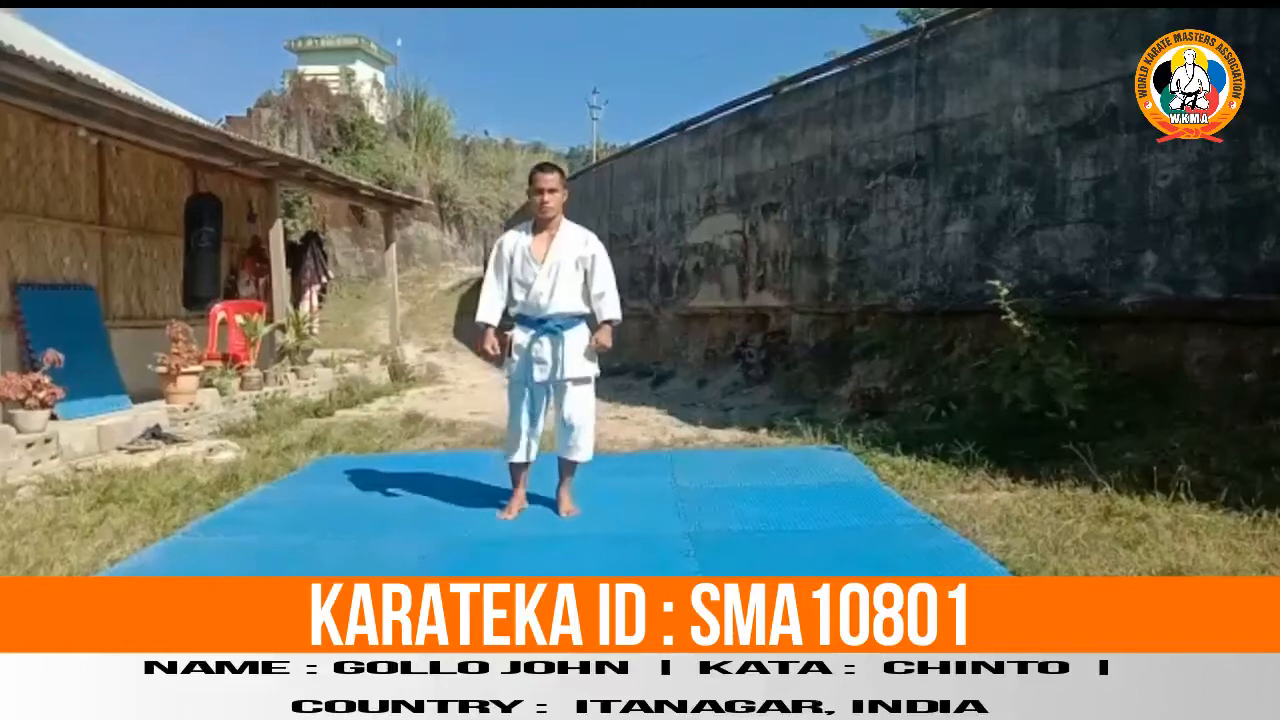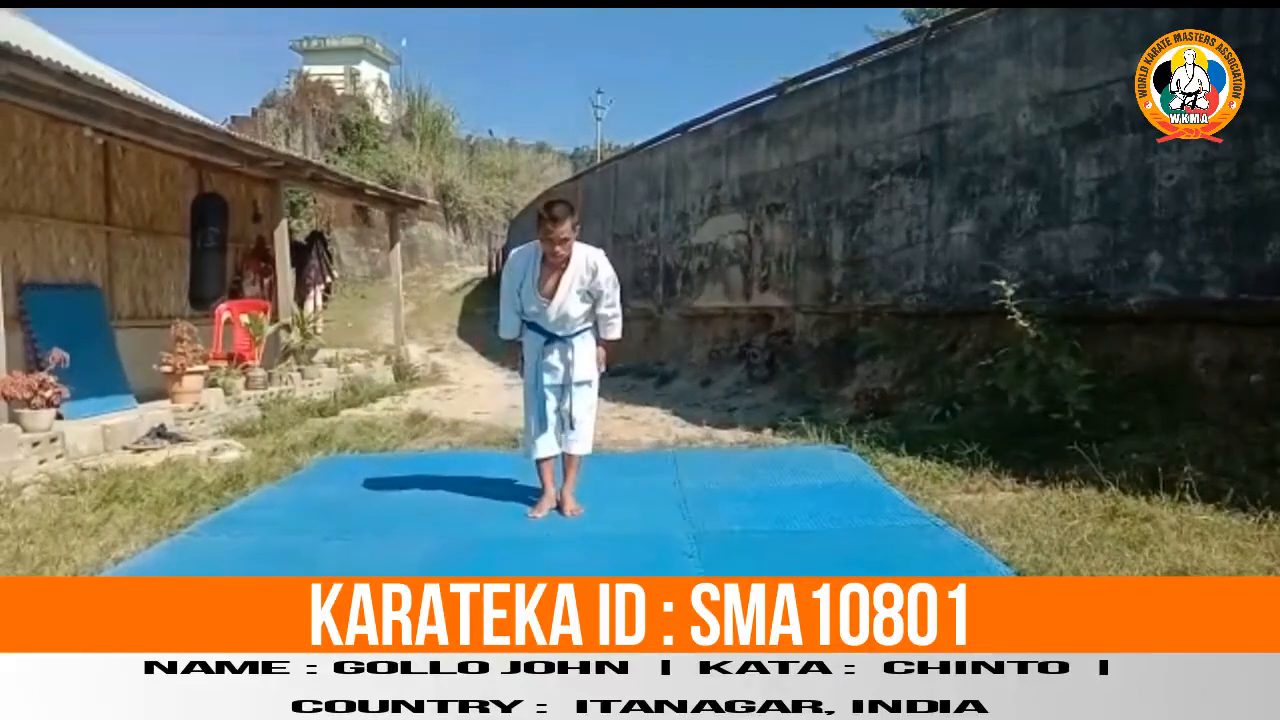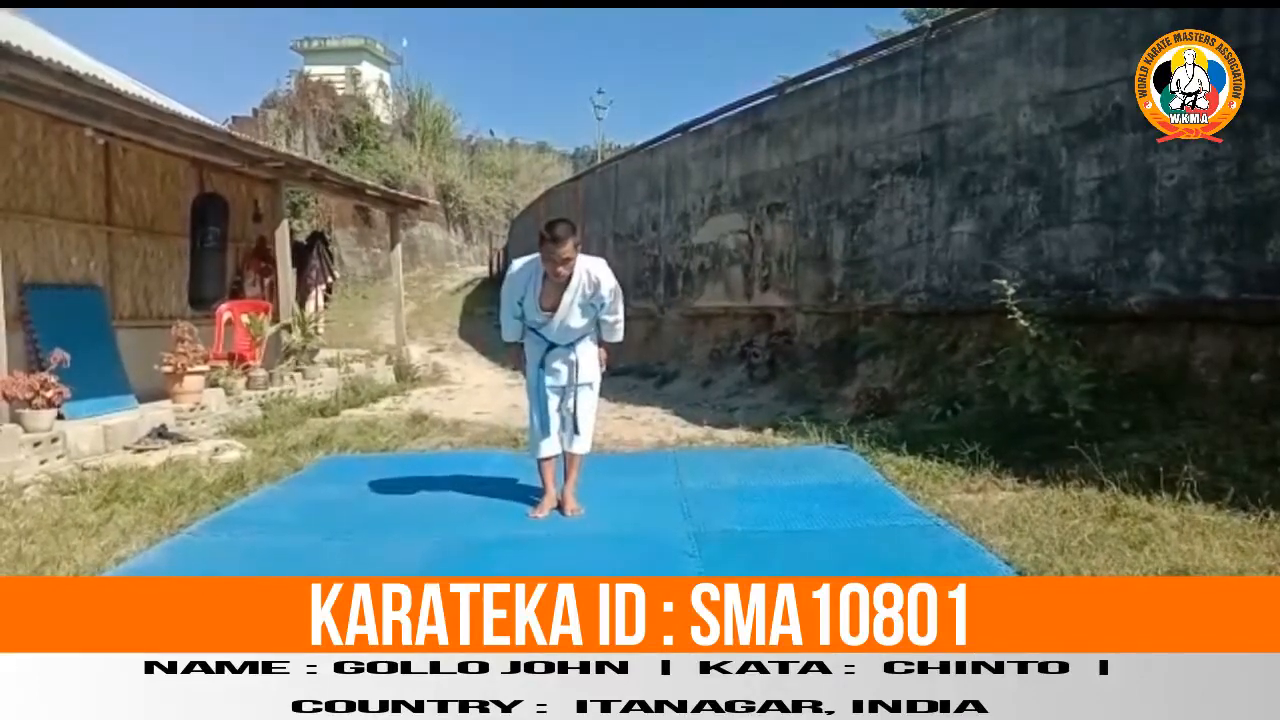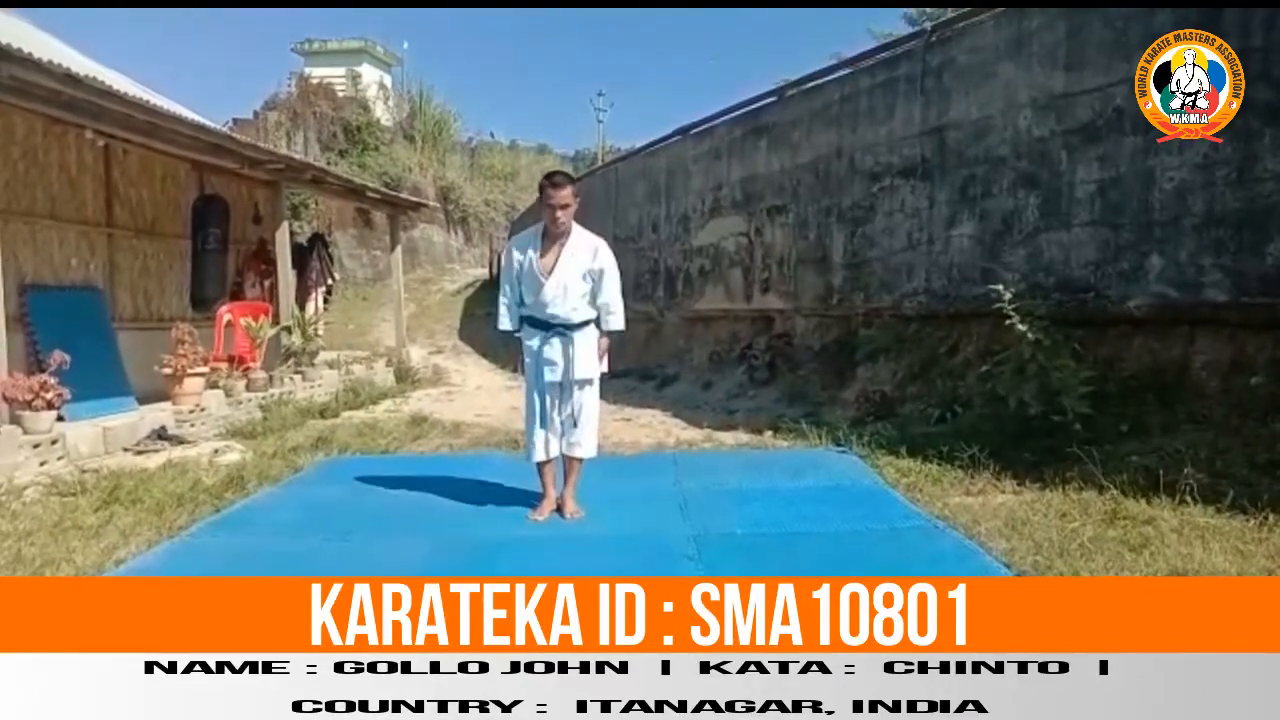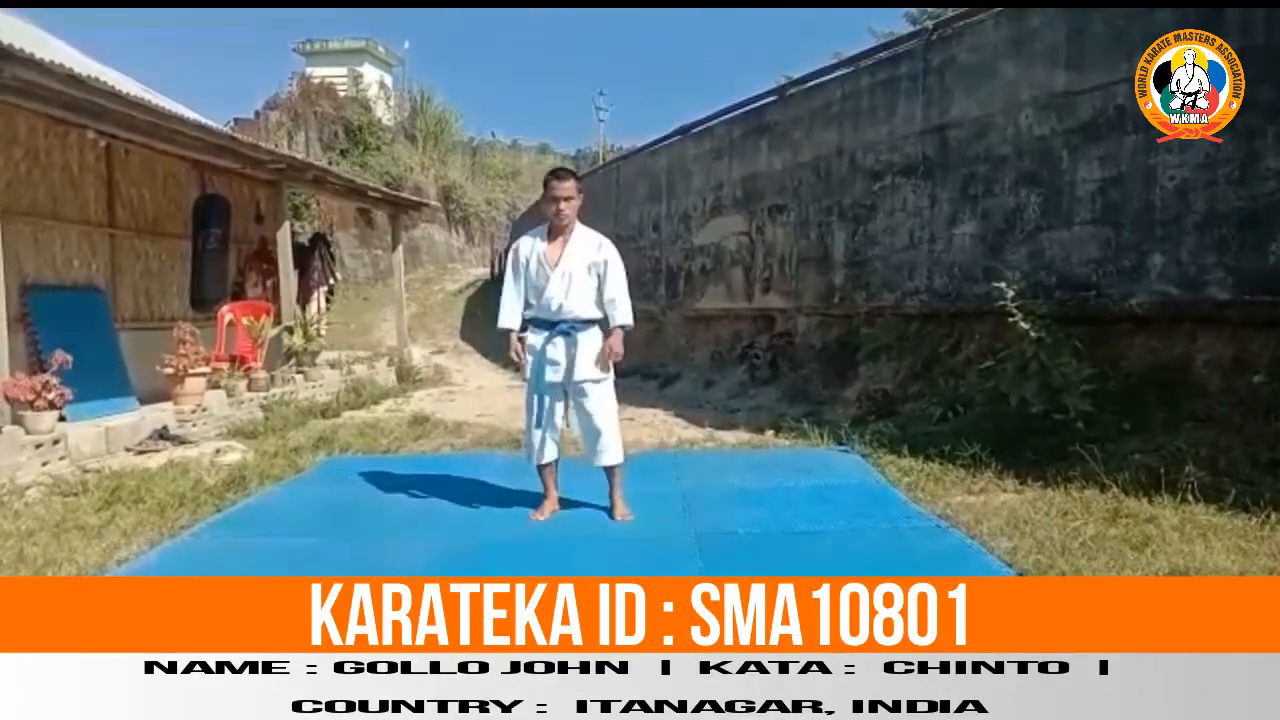
dt=1s
person 1, frame 1
left shoulder: (584, 240)
right shoulder: (510, 241)
left elbow: (603, 285)
right elbow: (495, 286)
left wrist: (606, 326)
right wrist: (488, 330)
left hip: (572, 338)
right hip: (527, 339)
left knee: (575, 417)
right knee: (522, 418)
left ankle: (564, 491)
right ankle: (518, 494)
person 1, frame 2
left shoulder: (594, 263)
right shoulder: (518, 261)
left elbow: (609, 307)
right elbow: (510, 307)
left wrist: (603, 344)
right wrist: (514, 345)
left hip: (580, 345)
right hip: (538, 344)
left knee: (577, 417)
right knee: (540, 417)
left ankle: (568, 491)
right ankle: (547, 492)
person 1, frame 3
left shoulder: (598, 275)
right shoulder: (519, 274)
left elbow: (611, 314)
right elbow: (511, 313)
left wrist: (603, 345)
right wrist: (515, 346)
left hip: (582, 349)
right hip: (540, 349)
left knee: (579, 417)
right knee: (543, 417)
left ankle: (569, 491)
right ankle: (548, 492)
person 1, frame 4
left shoulder: (595, 248)
right shoulder: (519, 246)
left elbow: (608, 297)
right elbow: (509, 295)
left wrist: (605, 338)
right wrist: (516, 339)
left hip: (580, 341)
right hip: (538, 341)
left knee: (580, 417)
right knee: (541, 417)
left ankle: (569, 493)
right ankle: (548, 494)
person 1, frame 5
left shoulder: (599, 246)
right shoulder: (525, 247)
left elbow: (615, 292)
right elbow: (514, 292)
left wrist: (617, 333)
right wrist: (513, 334)
left hip: (586, 341)
right hip: (542, 342)
left knee: (601, 418)
right knee: (540, 421)
left ankle: (616, 495)
right ankle: (550, 495)
